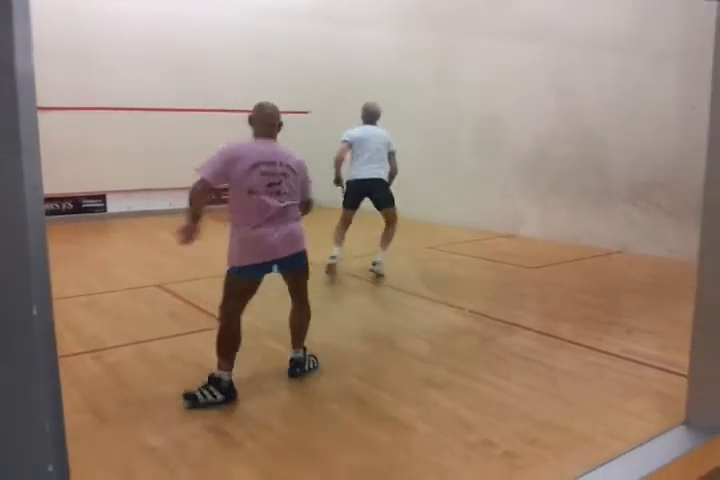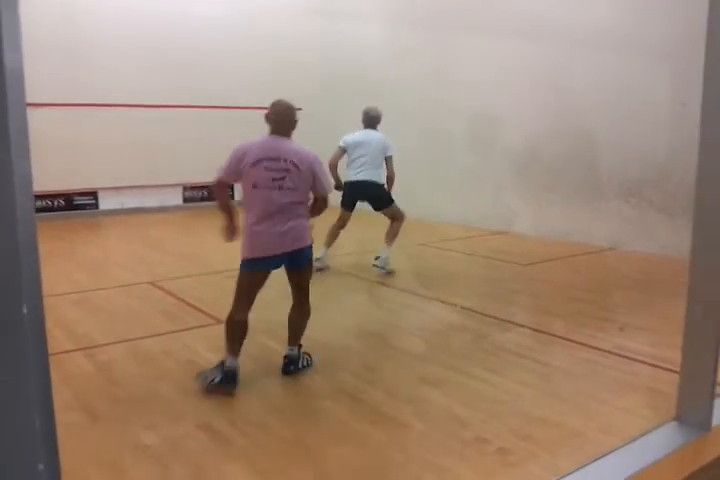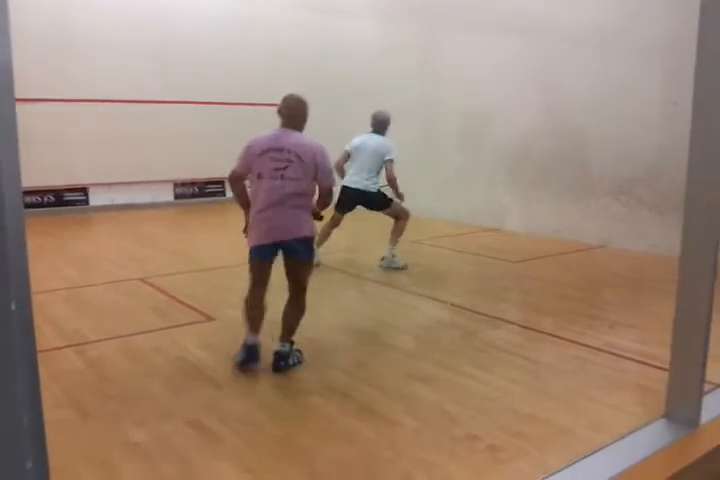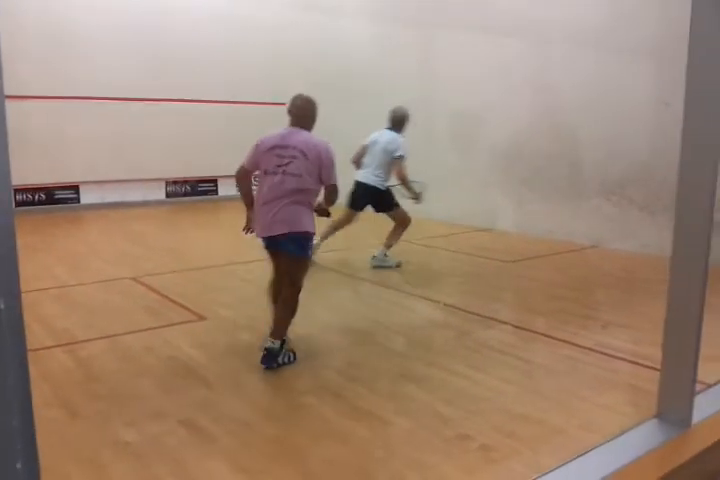
dt=0.1s
person 1, frame 1
left shoulder: (233, 154)
right shoulder: (294, 161)
left elbow: (200, 189)
right elbow: (304, 205)
left wrist: (192, 222)
left hip: (250, 246)
right hip: (292, 242)
left knee: (229, 314)
right knee: (300, 301)
left ankle: (222, 382)
right ankle: (299, 358)
person 1, frame 2
left shoulder: (246, 151)
right shoulder: (309, 158)
left elbow: (220, 187)
right elbow: (322, 201)
left wrist: (230, 219)
left hip: (259, 240)
right hip: (297, 237)
left knee: (241, 305)
right knee: (301, 299)
left ankle: (229, 368)
right ankle: (293, 355)
person 1, frame 3
left shoulder: (257, 144)
right shoulder: (315, 150)
left elbow: (235, 179)
right elbow: (327, 195)
left wrist: (249, 212)
right wrist: (316, 209)
left hip: (262, 228)
right hip: (298, 228)
left knee: (256, 289)
right knee: (297, 290)
left ankle: (251, 343)
right ankle: (283, 350)
person 1, frame 4
left shoulder: (266, 142)
right shoulder: (320, 148)
left elbow: (242, 175)
right elbow: (332, 192)
left wrist: (251, 210)
right wrist: (323, 205)
left hip: (266, 221)
right hip: (298, 223)
left knee: (280, 276)
right knee: (293, 287)
left ankle: (275, 333)
right ankle: (274, 347)
person 2, frame 1
left shoulder: (351, 133)
right shoulder: (385, 136)
left elbow: (339, 157)
right elbow: (394, 169)
left wrist: (337, 177)
right wrist: (387, 185)
left hip: (355, 182)
right hip: (378, 182)
left knee: (344, 222)
right knee: (391, 221)
left ankle: (334, 256)
right ankle: (379, 261)
person 2, frame 2
left shoulder: (350, 138)
right shoulder: (384, 140)
left elbow: (332, 163)
right elbow: (391, 173)
left wrist: (337, 181)
right wrist: (388, 191)
left hip: (352, 184)
right hip: (374, 185)
left knee: (340, 223)
right knee: (398, 217)
left ankle: (321, 258)
right ankle: (383, 257)
person 2, frame 3
left shoulder: (356, 140)
right shoulder: (386, 146)
left elbow: (338, 165)
right elbow: (390, 177)
right wrist: (397, 193)
left hip: (349, 188)
right hip: (369, 192)
left knee: (333, 223)
right knee: (403, 215)
right ankle: (389, 257)
person 2, frame 4
left shoulder: (375, 136)
right shoulder: (398, 141)
left elbow: (356, 159)
right elbow: (400, 174)
right wrist: (412, 192)
left hip: (360, 183)
right hip: (377, 188)
left knee: (345, 220)
right knee: (404, 221)
left ankle: (315, 245)
right ankle: (381, 256)
